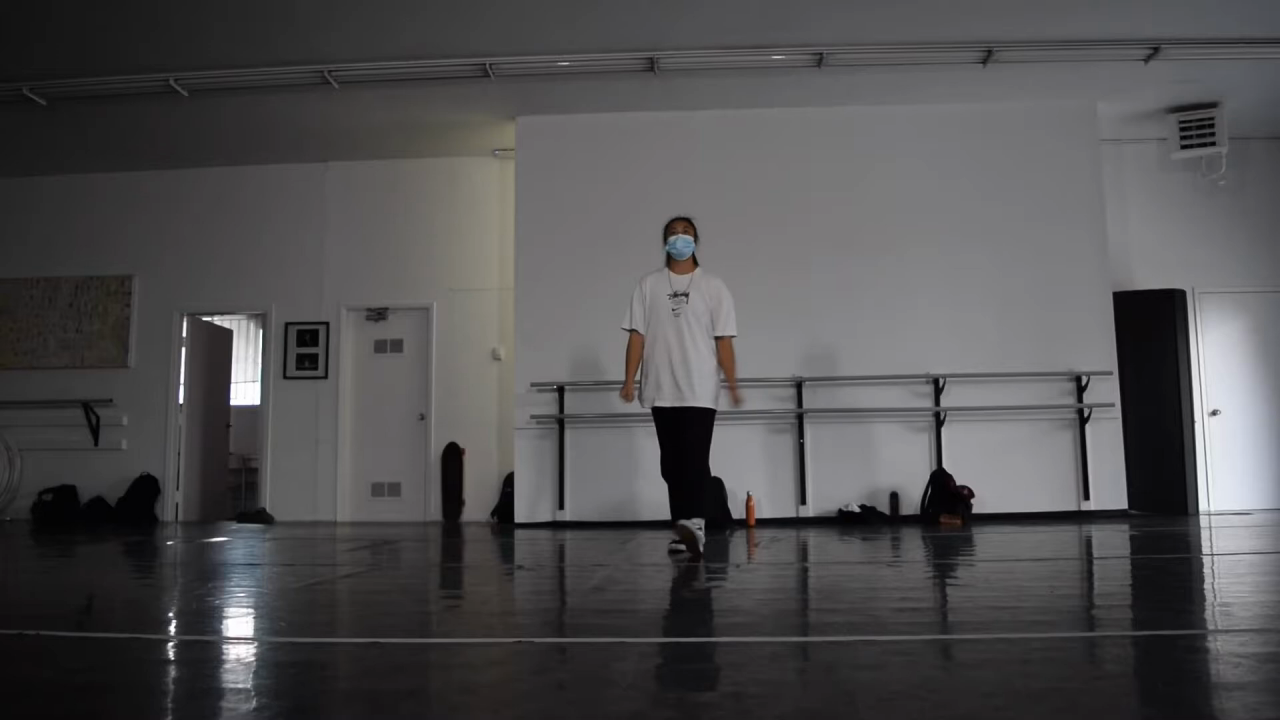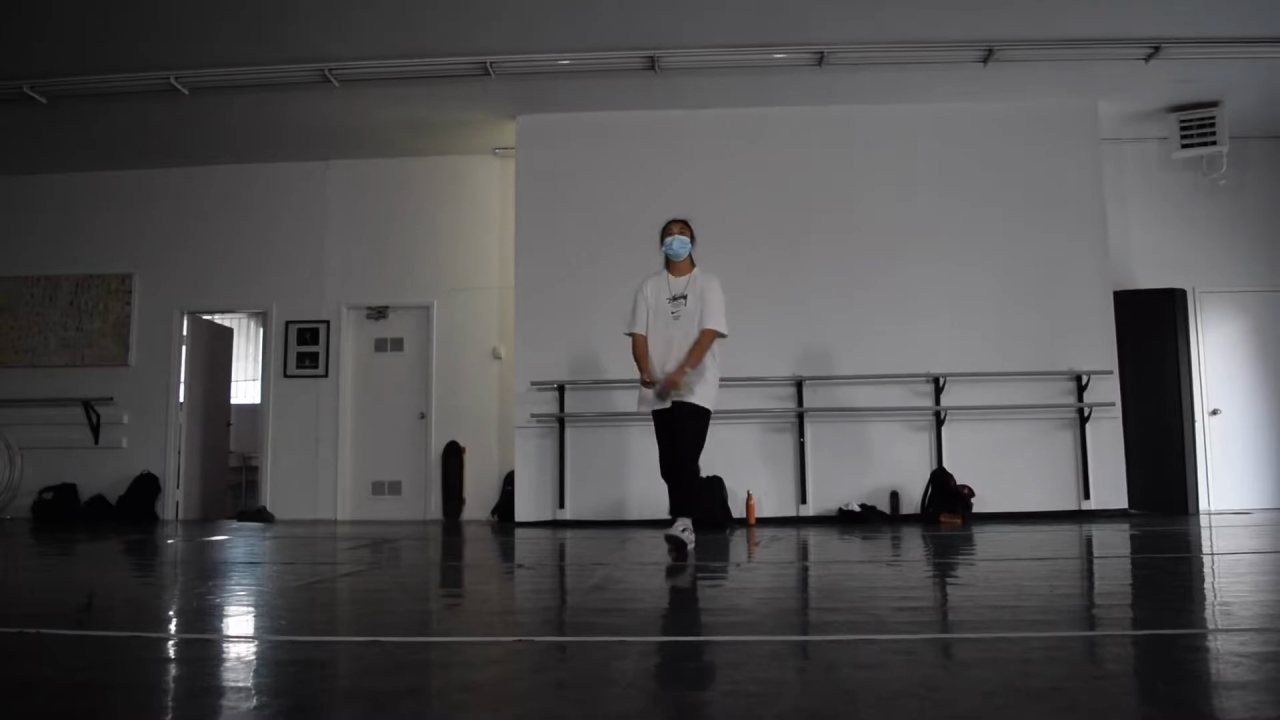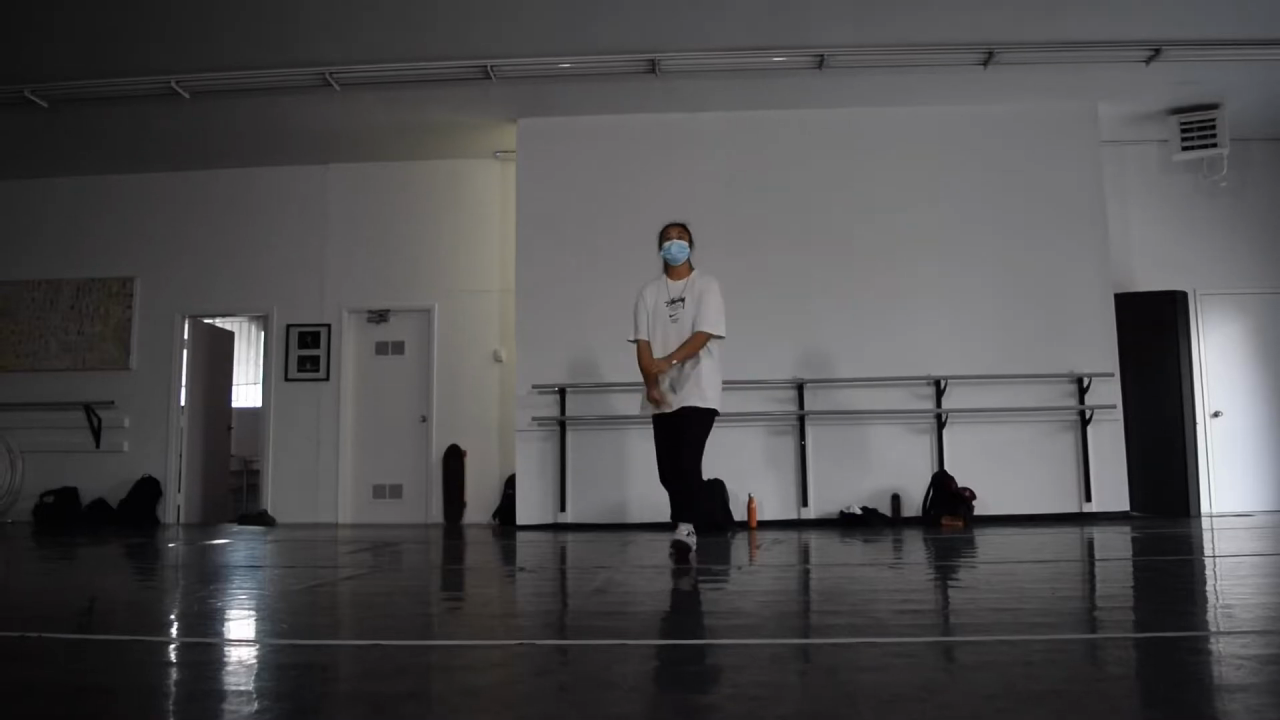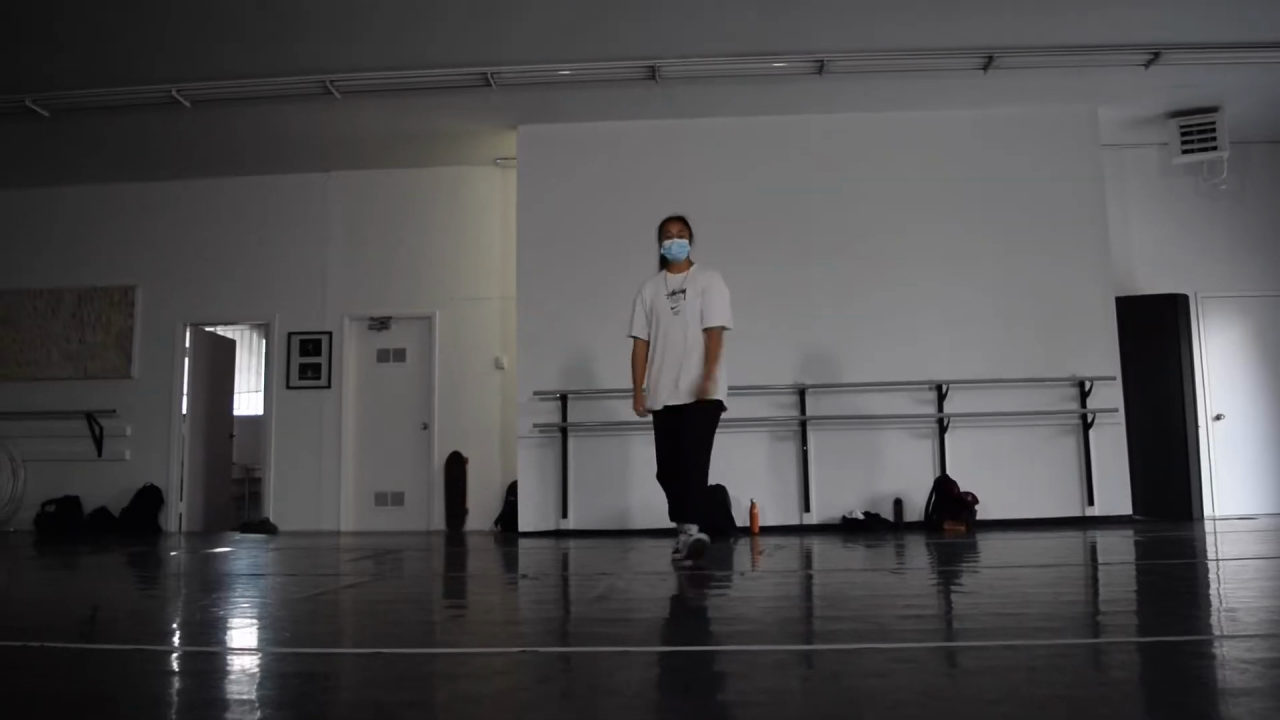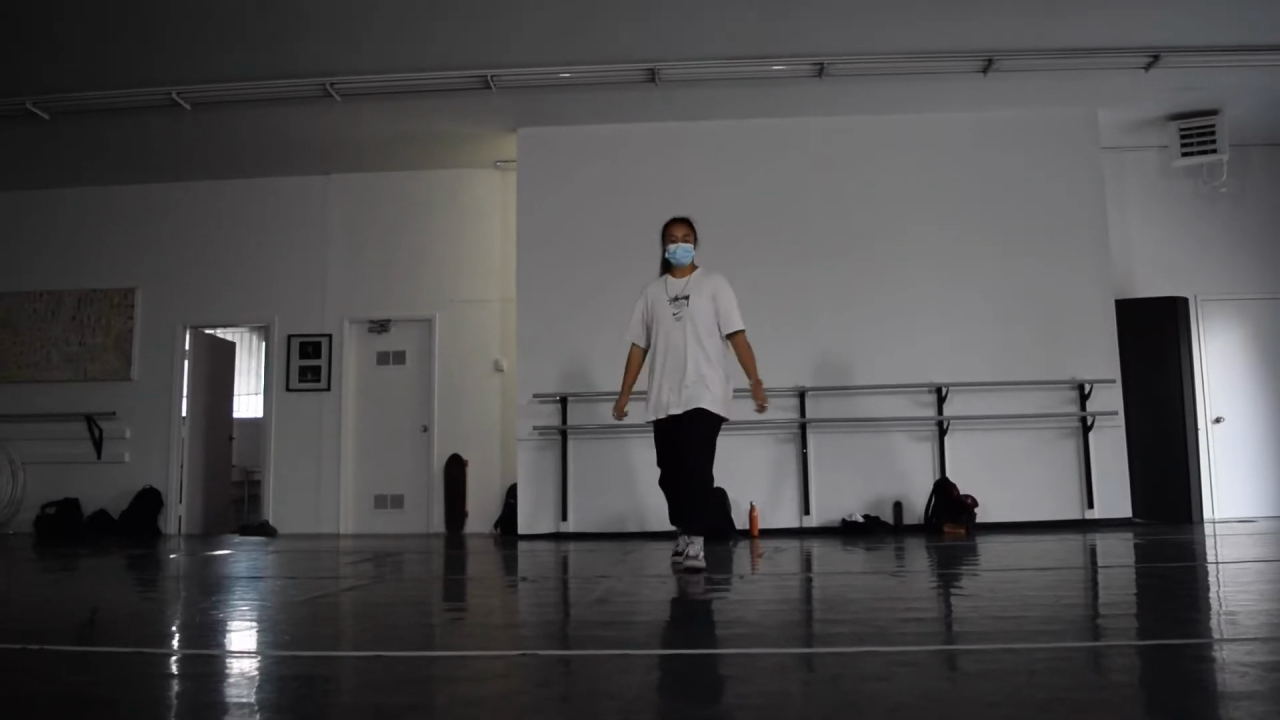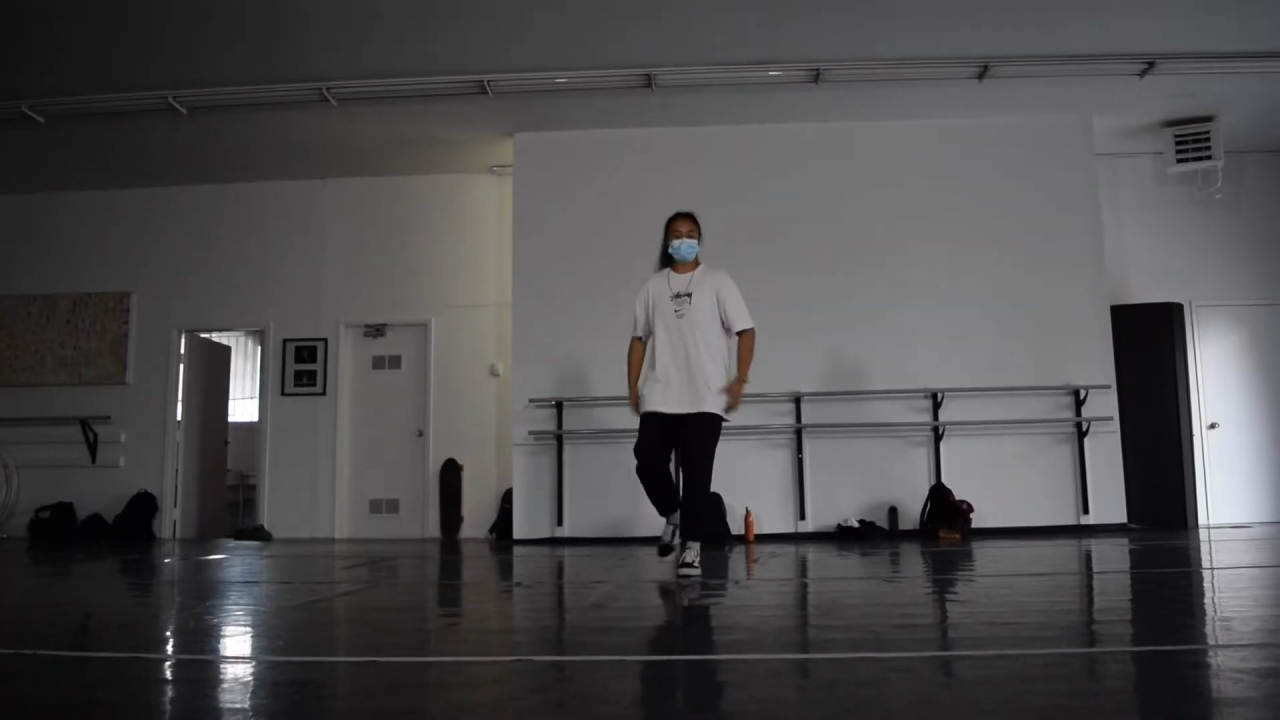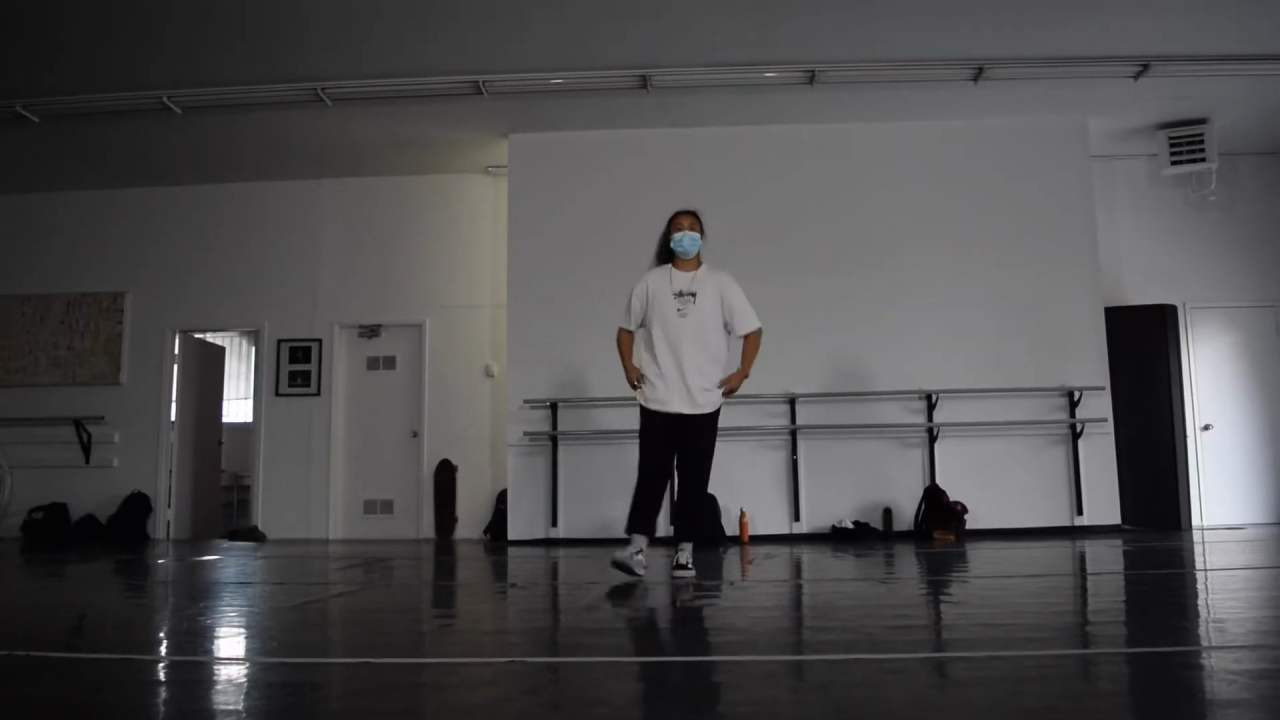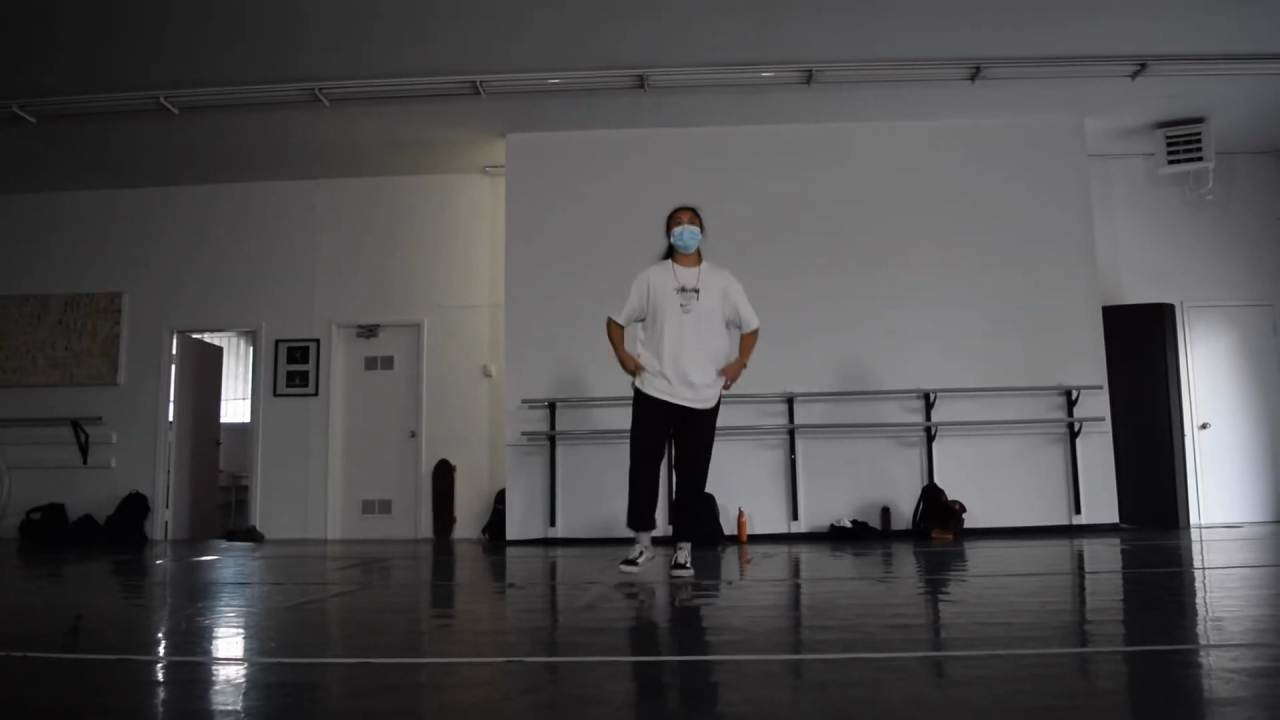
dt=0.2s
person 1, frame 1
left shoulder: (712, 286)
right shoulder: (648, 285)
left elbow: (723, 339)
right elbow: (637, 334)
left wrist: (731, 383)
right wrist: (630, 377)
left hip: (698, 390)
right hip: (661, 390)
left knee: (695, 458)
right knee: (672, 462)
left ankle: (696, 525)
right ankle: (683, 526)
person 1, frame 2
left shoulder: (707, 283)
right shoulder: (648, 287)
left elbow: (709, 333)
right elbow: (639, 336)
left wrist: (682, 370)
right wrist: (645, 371)
left hip: (697, 389)
right hip: (661, 392)
left knee: (686, 457)
right knee: (670, 462)
left ankle: (682, 522)
right ankle: (684, 525)
person 1, frame 3
left shoulder: (706, 286)
right shoulder: (649, 292)
left elbow: (703, 335)
right elbow: (643, 345)
left wrist: (668, 362)
right wrist: (651, 385)
left hip: (699, 392)
right hip: (663, 396)
left knee: (687, 461)
right knee: (669, 466)
left ankle: (683, 528)
right ankle: (684, 528)
person 1, frame 4
left shoulder: (709, 280)
right shoulder: (650, 288)
left elbow: (715, 332)
right elbow: (641, 342)
left wrist: (708, 376)
right wrist: (638, 388)
left hip: (701, 391)
right hip: (663, 393)
left knee: (695, 457)
right knee: (669, 467)
left ankle: (694, 528)
right ankle: (684, 529)
person 1, frame 5
left shoulder: (714, 284)
right shoulder: (652, 292)
left elbow: (737, 335)
right elbow: (638, 347)
left wrist: (755, 381)
right wrist: (624, 394)
left hip: (705, 397)
right hip: (664, 400)
left knee: (696, 468)
right knee: (670, 472)
left ankle: (695, 542)
right ankle: (683, 532)
person 1, frame 6
left shoulder: (717, 281)
right shoulder: (653, 286)
left elbow: (745, 331)
right elbow: (639, 338)
left wrist: (740, 378)
right wrist: (633, 385)
left hip: (706, 398)
right hip: (660, 397)
left knee: (696, 472)
right knee: (649, 463)
left ankle: (692, 547)
right ankle: (673, 515)
person 1, frame 7
left shoulder: (720, 282)
right shoulder: (651, 282)
left elbow: (752, 330)
right elbow: (627, 328)
left wrist: (742, 371)
right wrist: (628, 366)
left hip: (703, 398)
right hip: (657, 397)
left knee: (694, 475)
right knee: (652, 471)
left ankle: (685, 549)
right ankle: (637, 545)
person 1, frame 8
left shoulder: (722, 279)
right shoulder: (651, 277)
left elbow: (750, 325)
right elbow: (617, 321)
left wrist: (739, 362)
right wrist: (622, 352)
left hip: (703, 392)
right hip: (654, 388)
left knee: (692, 471)
right knee: (645, 462)
left ankle: (683, 548)
right ankle: (642, 542)
